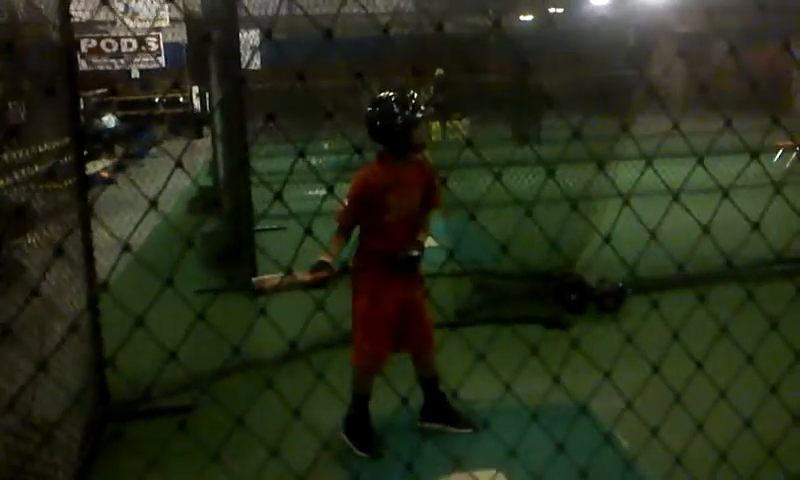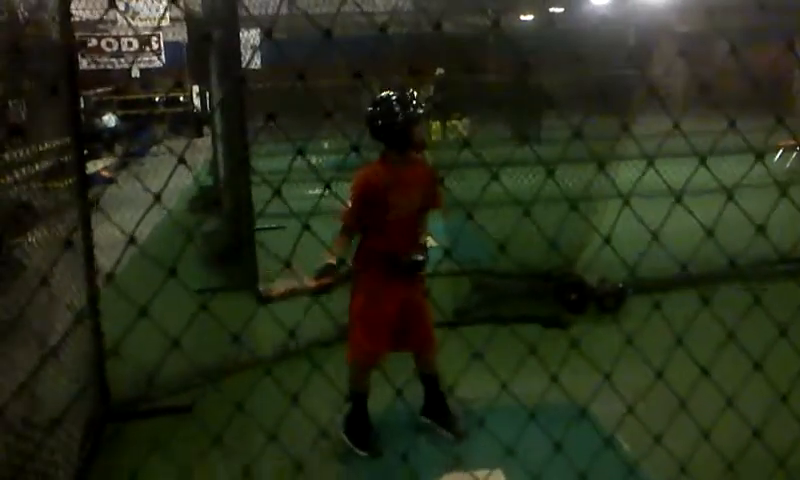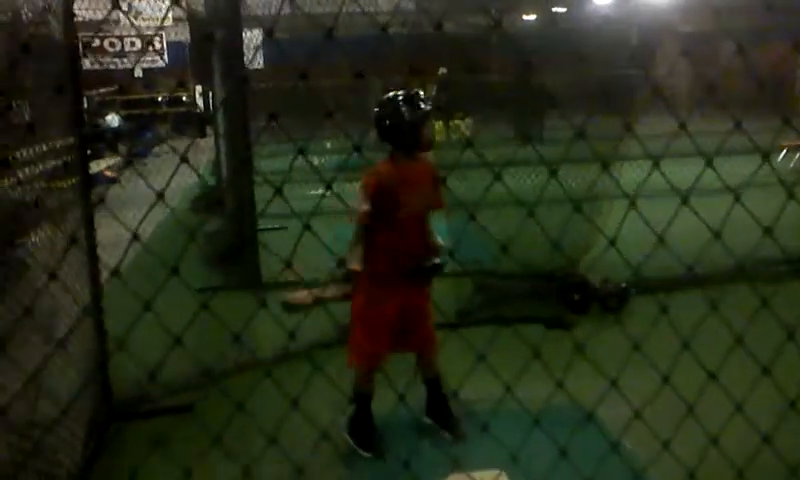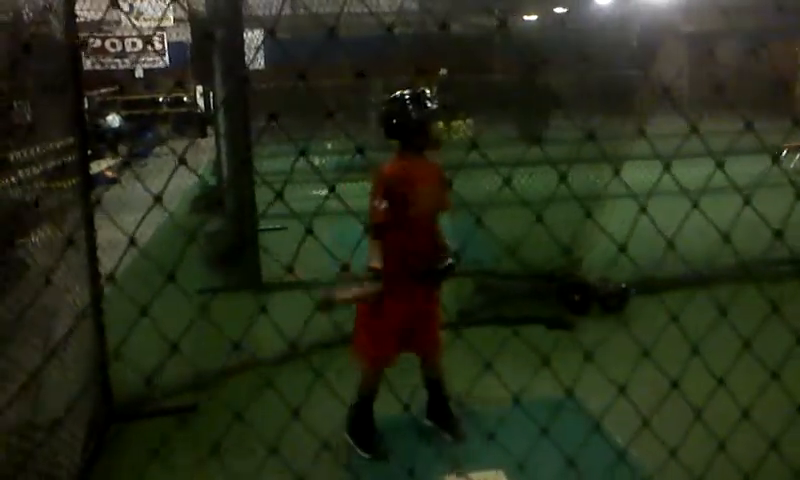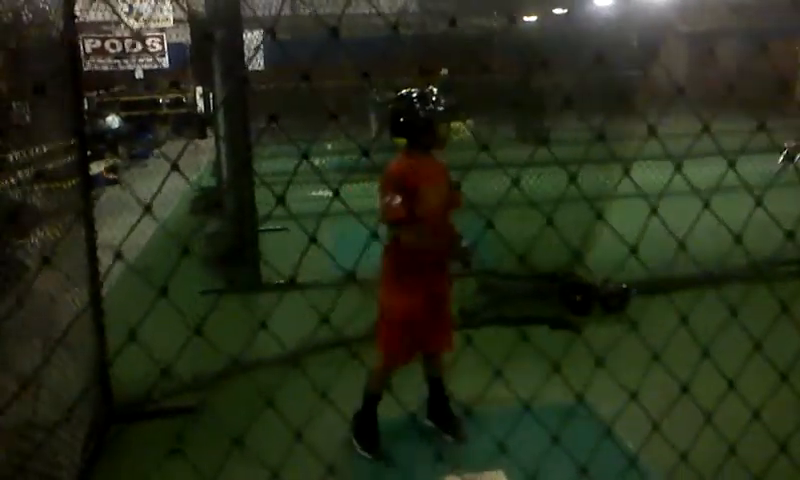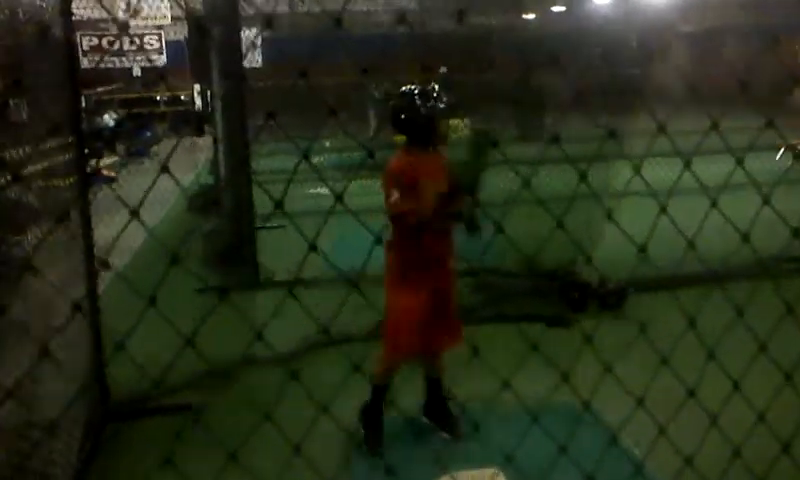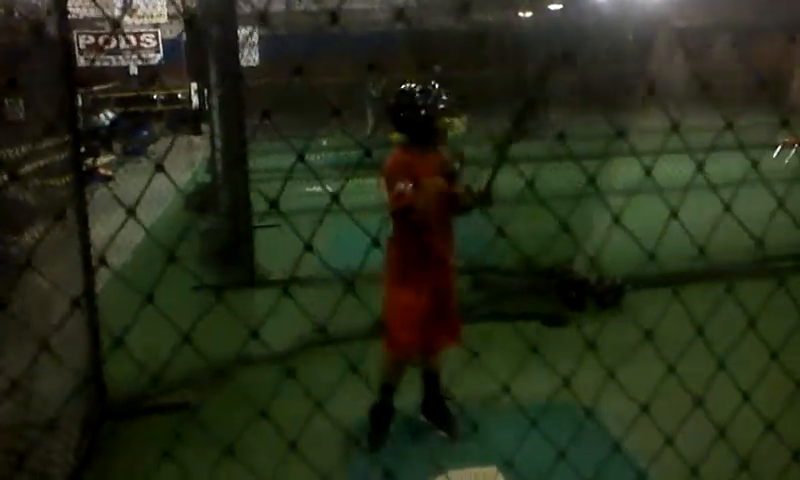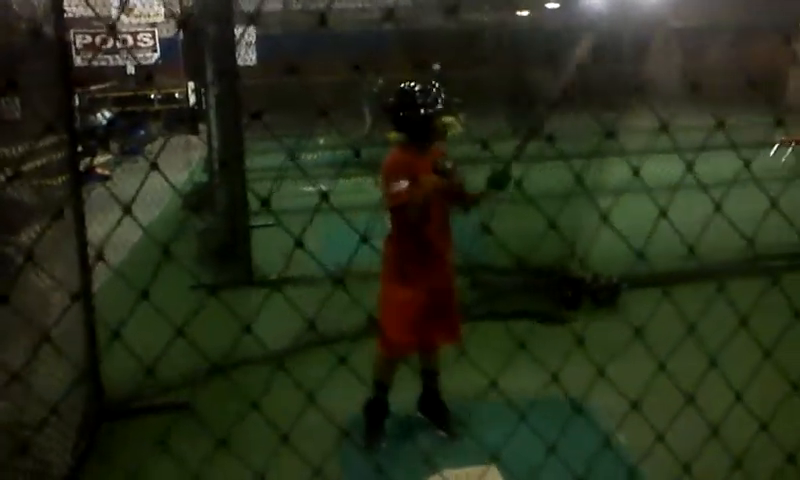
dt=0.1s
person 1, frame 1
left shoulder: (422, 169)
right shoulder: (369, 179)
right elbow: (345, 226)
left wrist: (418, 245)
right wrist: (328, 259)
left hip: (408, 271)
right hip: (374, 275)
left knee: (422, 340)
right knee: (370, 352)
left ankle: (435, 406)
right ankle: (357, 420)
person 1, frame 2
left shoulder: (423, 169)
right shoulder: (370, 178)
right elbow: (349, 226)
left wrist: (420, 247)
right wrist: (334, 260)
left hip: (406, 272)
right hip: (374, 275)
left knee: (422, 340)
right knee: (366, 350)
left ankle: (435, 404)
right ankle: (356, 418)
person 1, frame 3
left shoulder: (427, 170)
right shoulder: (380, 177)
right elbow: (364, 229)
left wrist: (433, 250)
right wrist: (355, 266)
left hip: (416, 273)
right hip: (381, 276)
left knee: (425, 343)
right knee: (370, 351)
left ankle: (437, 406)
right ankle: (360, 419)
person 1, frame 4
left shoulder: (433, 169)
right shoulder: (391, 174)
right elbow: (379, 230)
left wrist: (442, 251)
right wrist: (377, 267)
left hip: (425, 274)
right hip: (394, 277)
left knee: (428, 343)
right knee: (378, 351)
left ankle: (437, 405)
right ankle: (360, 418)
person 1, frame 5
left shoulder: (439, 168)
right shoulder: (399, 172)
right elbow: (396, 228)
left wrist: (455, 243)
right wrist: (425, 245)
left hip: (436, 271)
right hip: (405, 275)
left knee: (435, 342)
right knee: (394, 350)
left ankle: (438, 406)
right ankle: (365, 418)
person 1, frame 6
left shoulder: (440, 161)
right shoulder: (400, 167)
right elbow: (404, 221)
left wrist: (460, 212)
right wrist: (437, 208)
left hip: (439, 264)
right hip: (407, 270)
left knee: (434, 338)
right knee: (400, 345)
left ankle: (435, 403)
right ankle: (373, 410)
person 1, frame 7
left shoulder: (439, 158)
right shoulder: (399, 164)
left elbow: (452, 206)
right elbow: (412, 213)
left wrist: (475, 198)
right wrist: (441, 185)
left hip: (440, 262)
right hip: (409, 268)
left knee: (434, 337)
right knee: (403, 343)
left ankle: (432, 401)
right ankle: (382, 409)
person 1, frame 8
left shoulder: (437, 156)
right shoulder: (398, 161)
left elbow: (457, 201)
right elbow: (409, 207)
left wrist: (483, 190)
right wrist: (438, 179)
left hip: (438, 261)
right hip: (405, 266)
left knee: (431, 334)
right knee: (396, 340)
left ankle: (430, 398)
right ankle: (377, 407)
